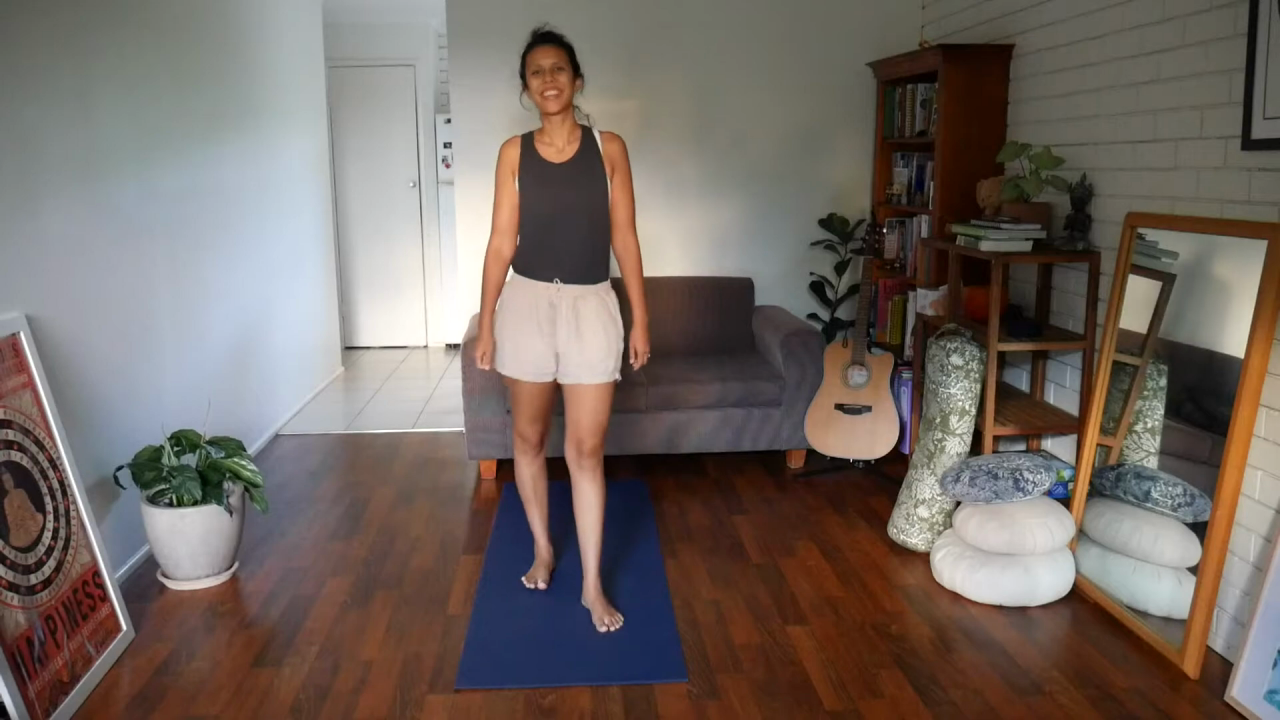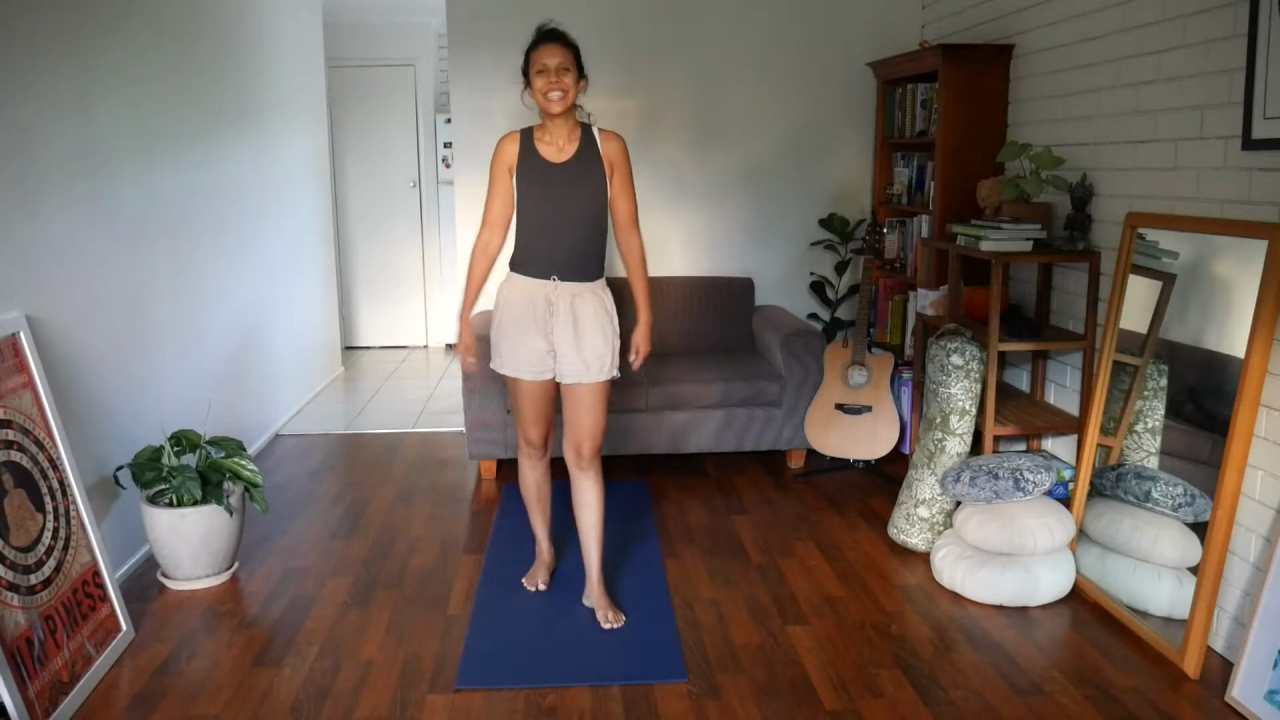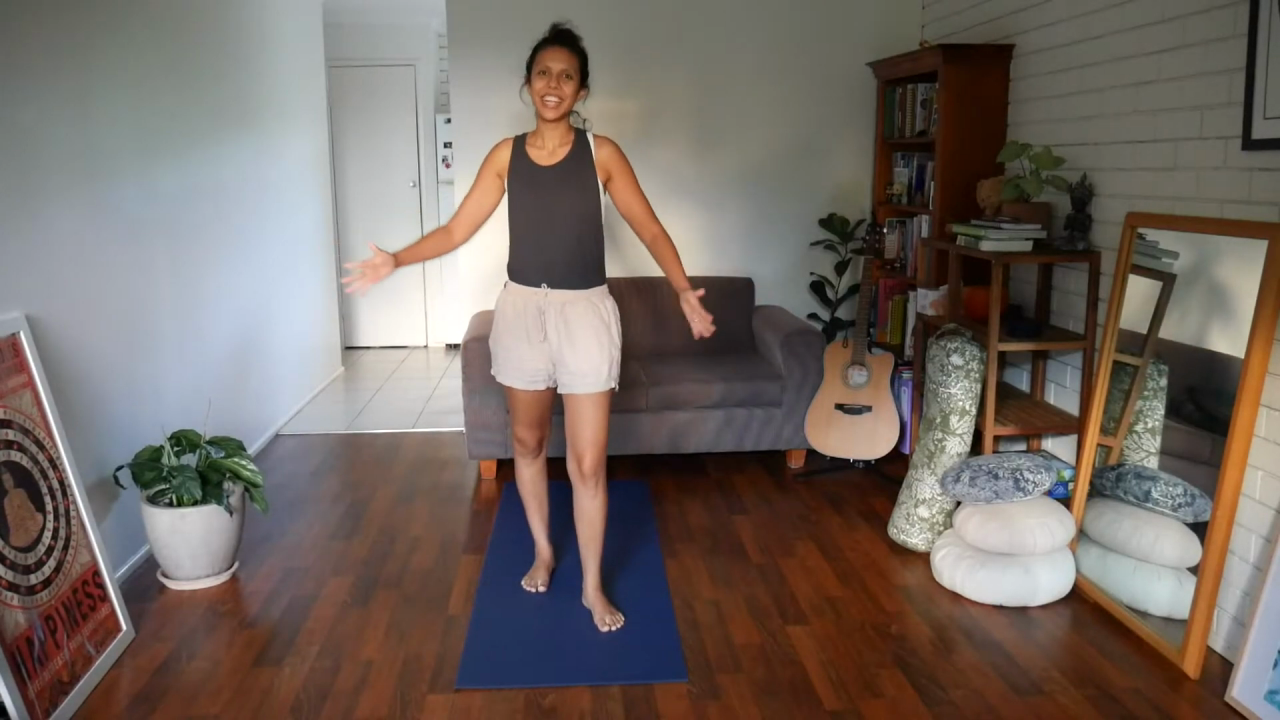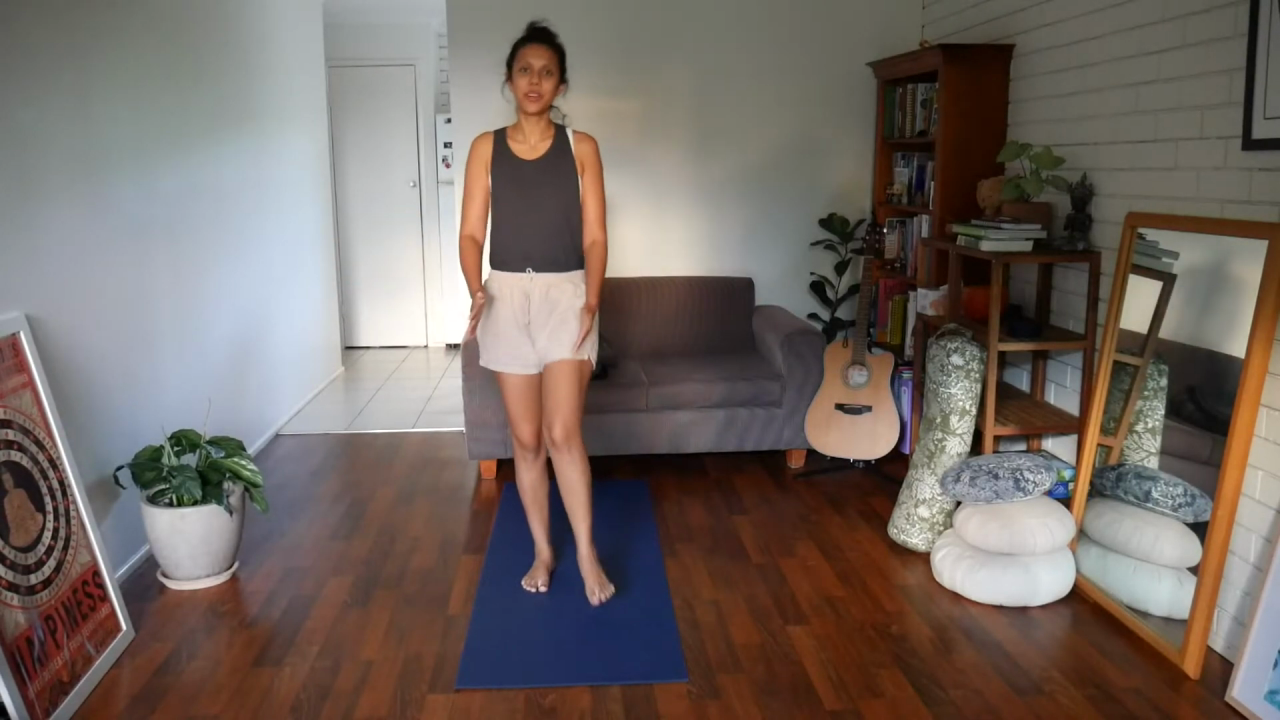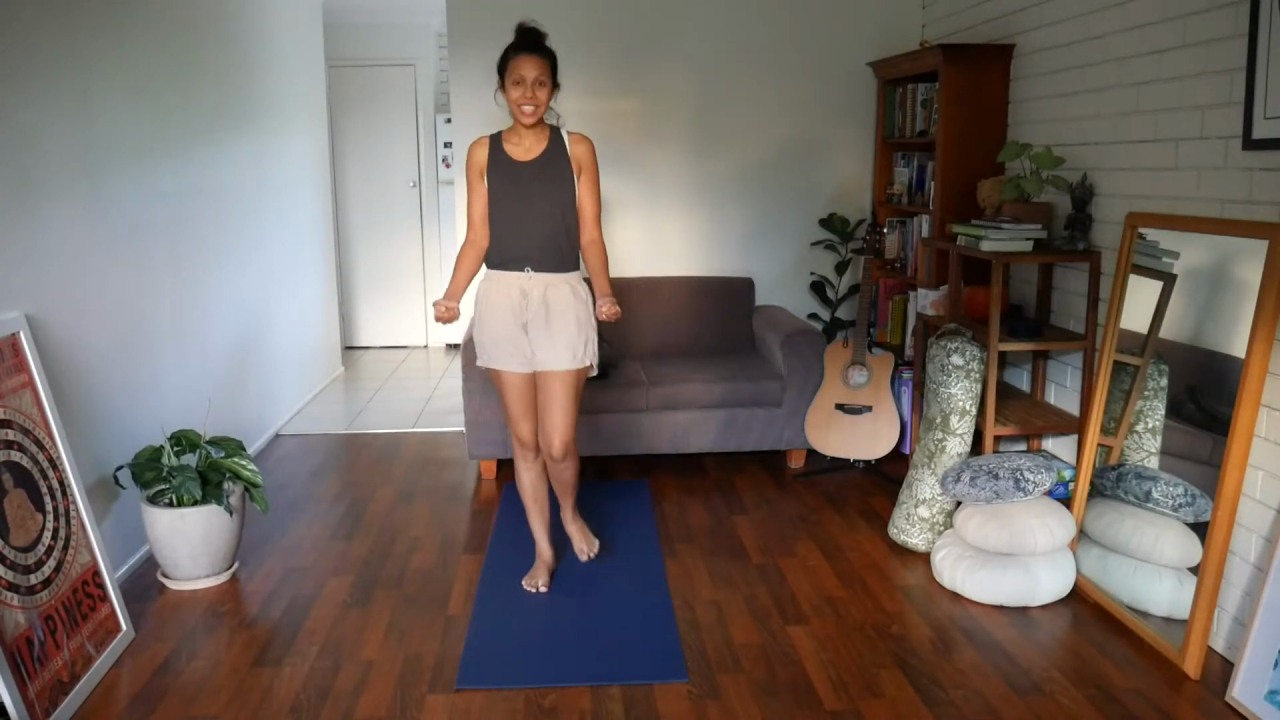
dt=1s
person 1, frame 1
left shoulder: (609, 147)
right shoulder: (514, 152)
left elbow: (625, 238)
right elbow: (501, 242)
left wrist: (640, 319)
right wrist: (485, 322)
left hip: (591, 307)
right hip: (527, 305)
left knee: (586, 452)
right knee: (529, 440)
left ankle: (593, 585)
right ankle: (543, 550)
person 1, frame 2
left shoulder: (608, 146)
right shoulder: (512, 148)
left elbow: (629, 235)
right elbow: (490, 237)
left wrist: (645, 317)
right wrist: (464, 314)
left hip: (587, 304)
right hip: (525, 302)
left knee: (585, 452)
right knee: (533, 442)
left ankle: (595, 583)
right ankle: (544, 550)
person 1, frame 3
left shoulder: (602, 153)
right shoulder: (504, 155)
left elbow: (648, 228)
right elbow: (457, 231)
left wrist: (683, 289)
right wrist: (399, 261)
left hip: (586, 313)
right hip: (521, 312)
left knee: (587, 465)
right knee: (527, 444)
left ankle: (593, 586)
right ankle: (543, 552)
person 1, frame 4
left shoulder: (581, 148)
right shoulder: (486, 149)
left elbow: (594, 236)
right elbow: (471, 234)
left wrist: (591, 298)
right wrist: (476, 290)
left hip: (566, 296)
right hip: (506, 297)
left knee: (563, 434)
right knee: (526, 439)
left ankle: (586, 553)
right ankle: (543, 552)
person 1, frame 5
left shoulder: (577, 148)
right shoulder: (481, 153)
left elbow: (590, 235)
right elbow: (476, 238)
left wrist: (604, 294)
right wrist: (451, 296)
left hip: (562, 297)
right hip: (501, 300)
left knee: (558, 442)
right knee: (526, 439)
left ankle: (571, 512)
right ankle: (544, 550)
